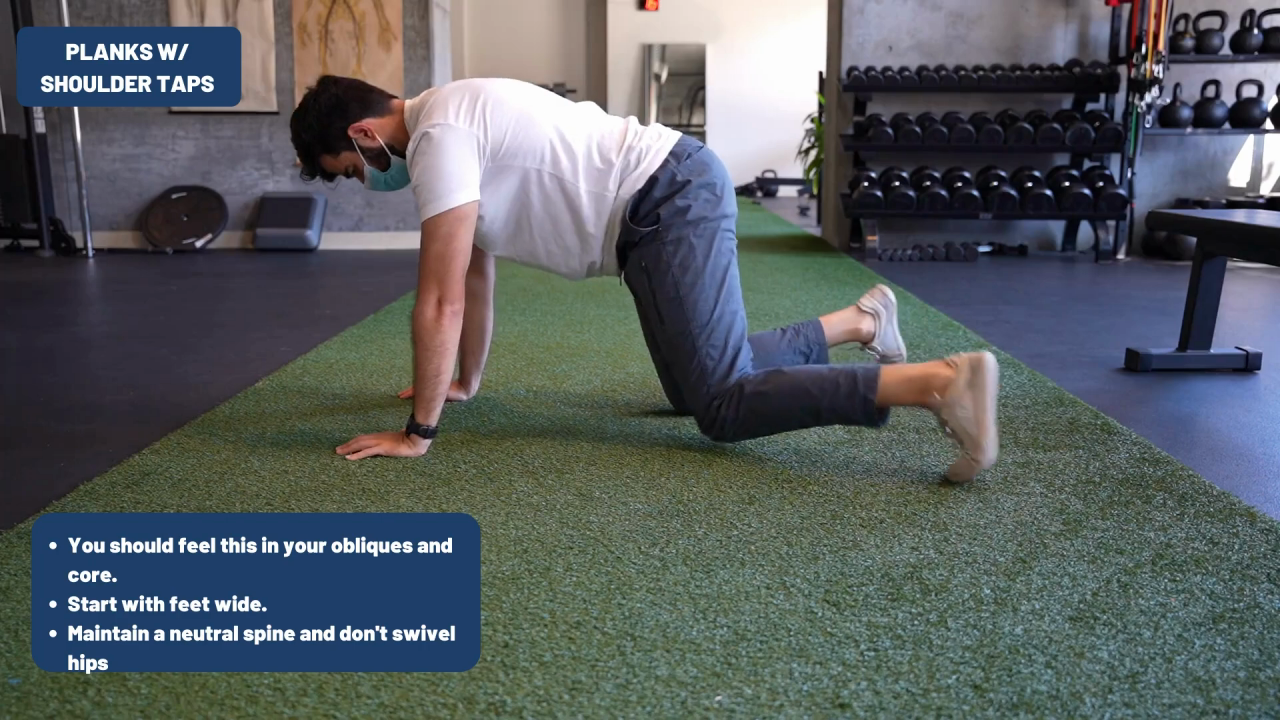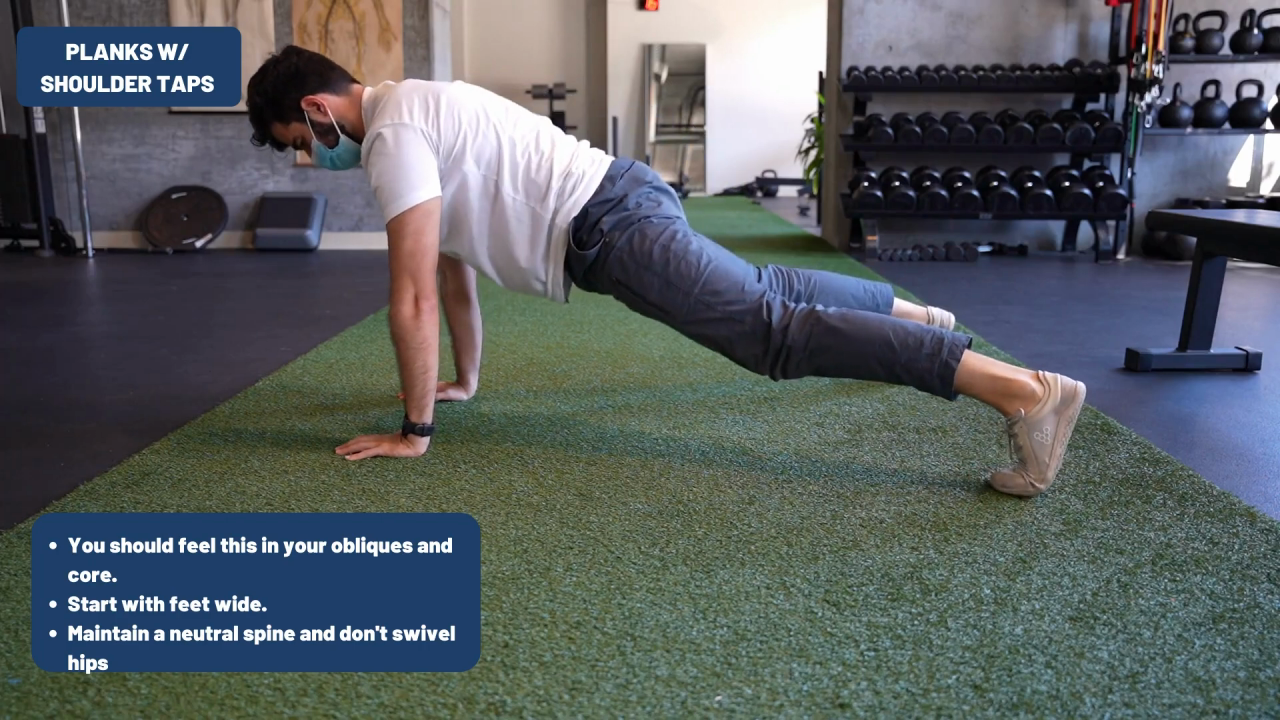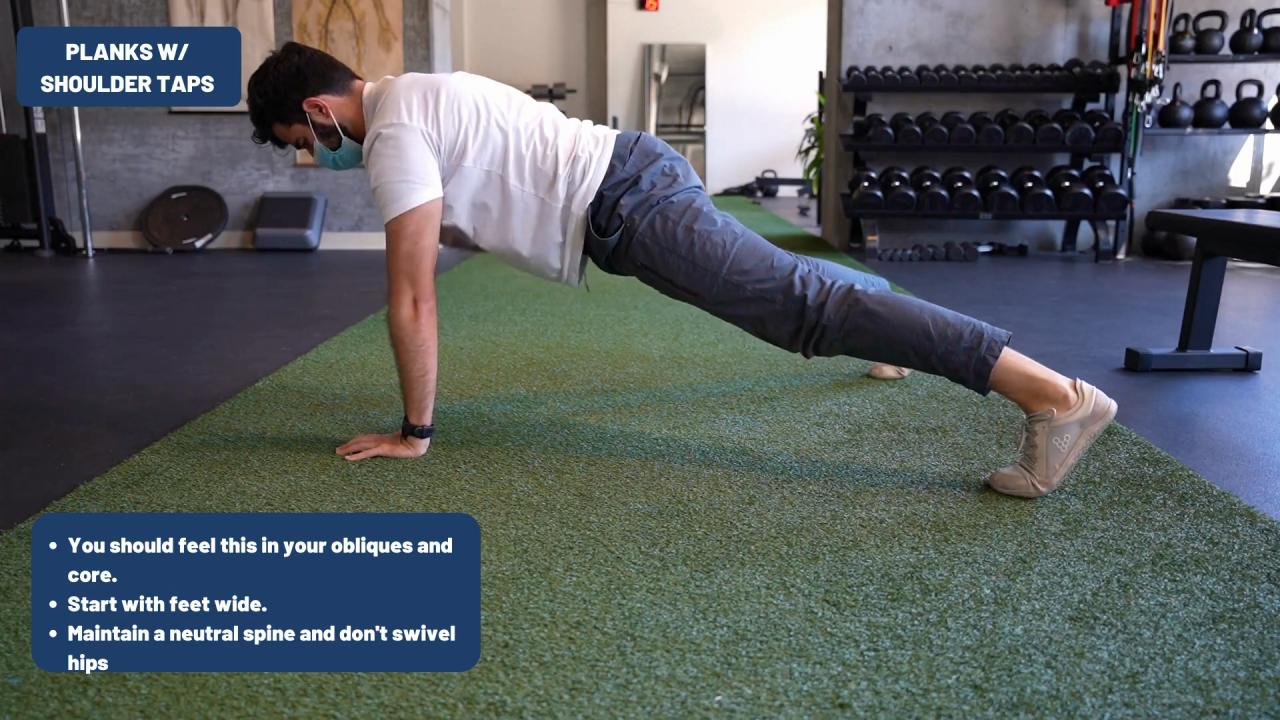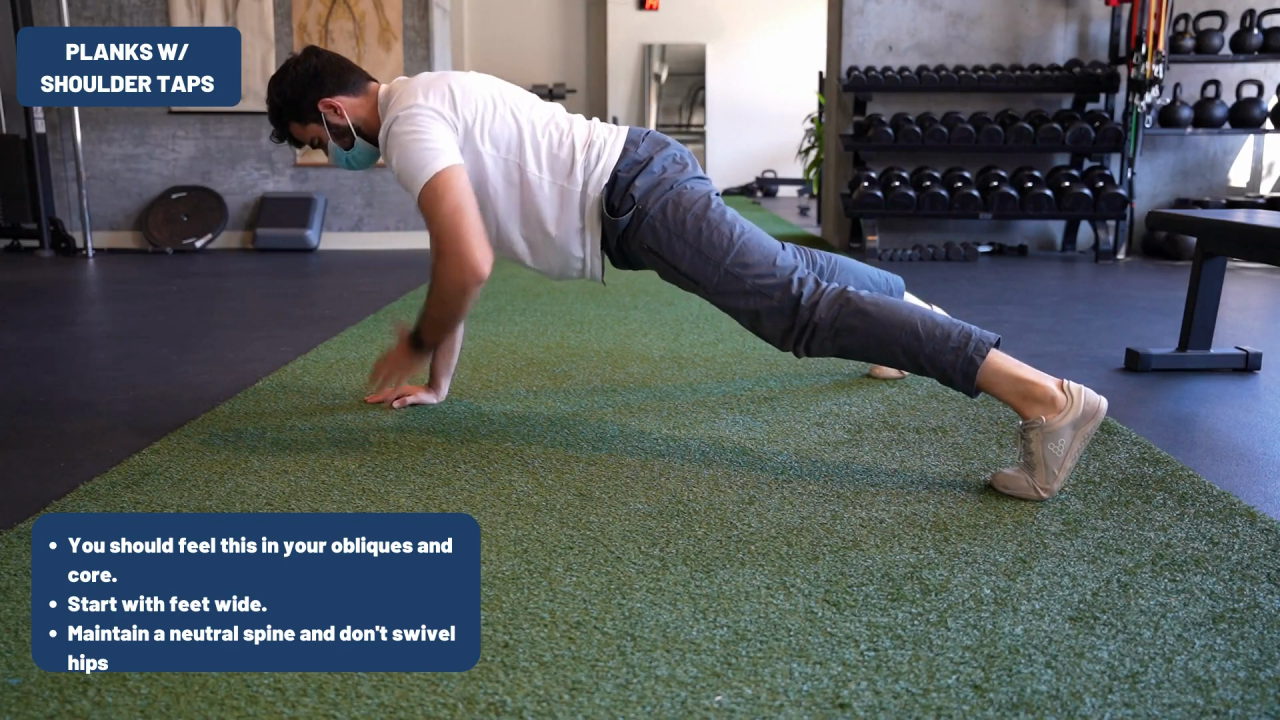
dt=0.7s
person 1, frame 1
left shoulder: (435, 139)
right shoulder: (451, 122)
left elbow: (441, 298)
right elbow: (474, 274)
left wrist: (417, 429)
right wrist: (463, 382)
left hip: (669, 200)
right hip: (674, 192)
left knee: (720, 406)
right knee: (706, 380)
left ankle: (941, 381)
right ankle: (861, 321)
person 1, frame 2
left shoulder: (391, 133)
right shoulder: (414, 110)
left elbow: (414, 297)
right elbow: (454, 265)
left wrist: (414, 428)
right wrist: (466, 378)
left hip: (610, 224)
right hip: (621, 204)
left knee: (773, 331)
right knee: (762, 288)
left ankle: (1024, 392)
right ankle: (918, 316)
person 1, frame 3
left shoulder: (391, 134)
right shoulder: (413, 103)
left elbow: (411, 300)
right elbow: (500, 209)
left wrist: (415, 430)
right wrist: (432, 238)
left hip: (627, 208)
right hip: (632, 176)
left knee: (798, 305)
right knee: (780, 277)
left ankle: (1054, 396)
right ankle: (896, 308)
person 1, frame 4
left shoulder: (408, 124)
right shoulder: (423, 112)
left elbow: (469, 266)
right elbow: (450, 260)
left wrist: (415, 347)
right wrist: (437, 383)
left hip: (639, 194)
right hip: (640, 190)
left knee: (796, 304)
right knee: (781, 268)
left ankle: (1045, 397)
right ankle: (908, 304)
